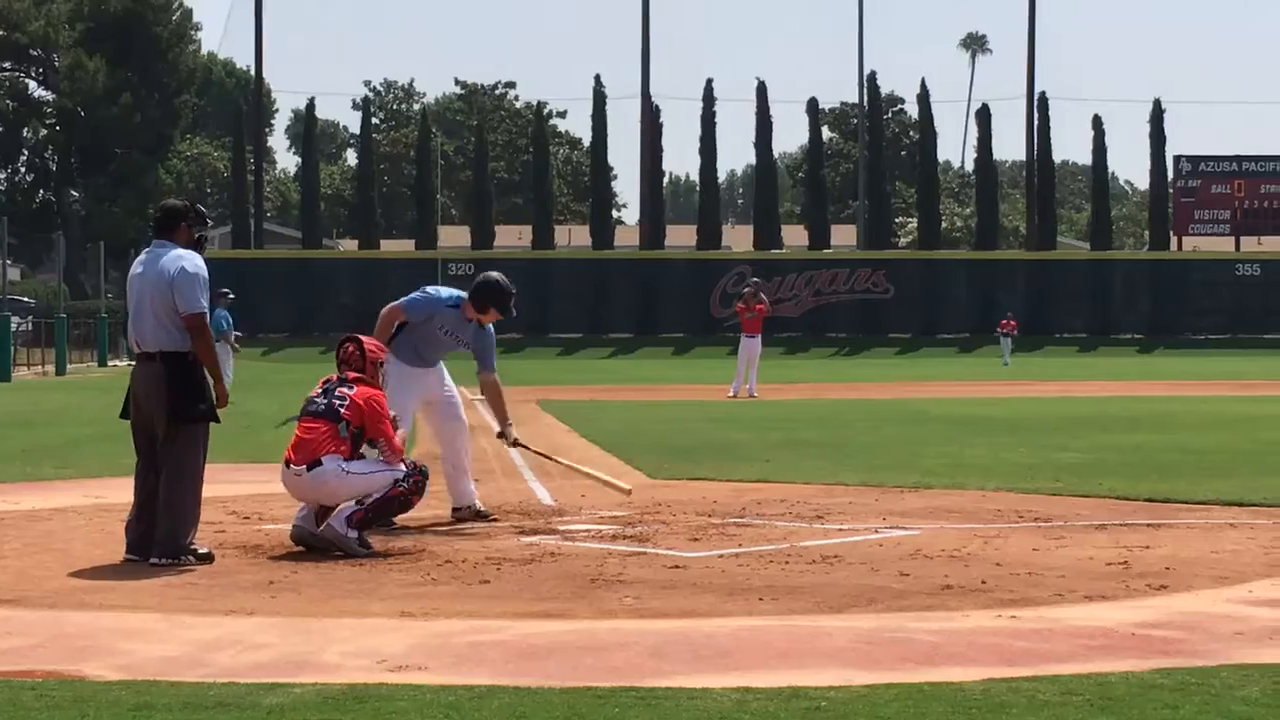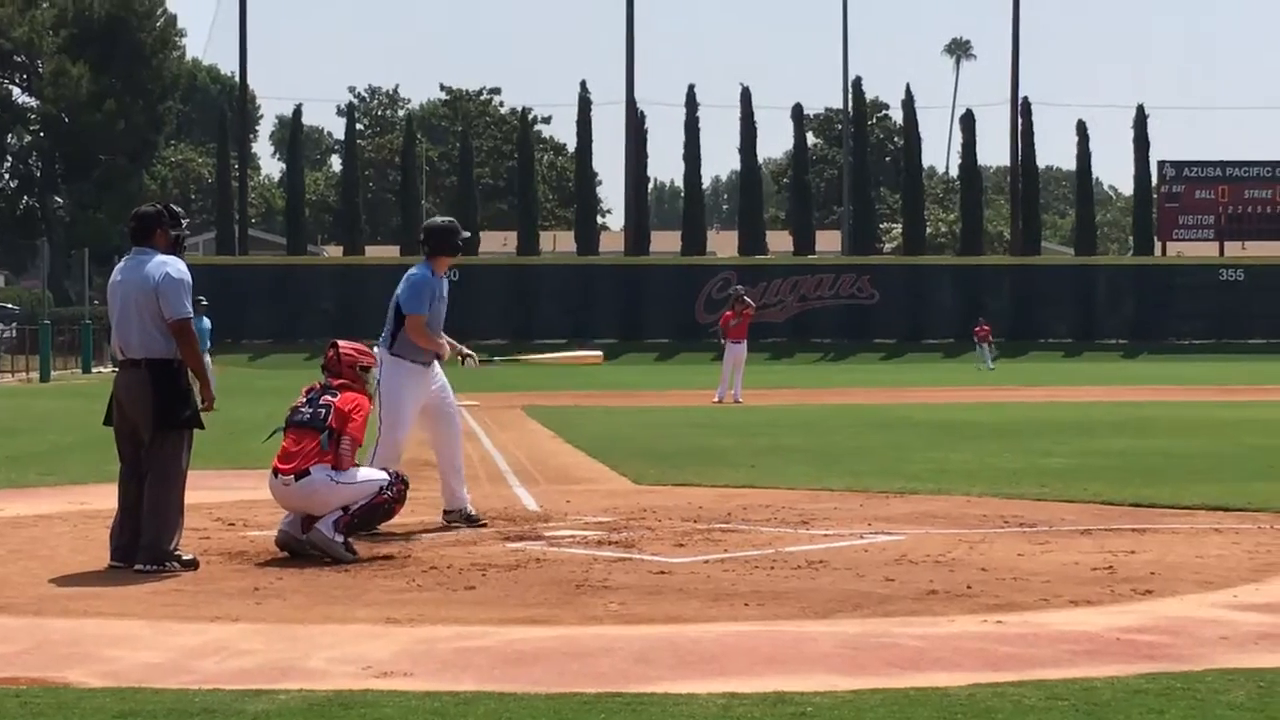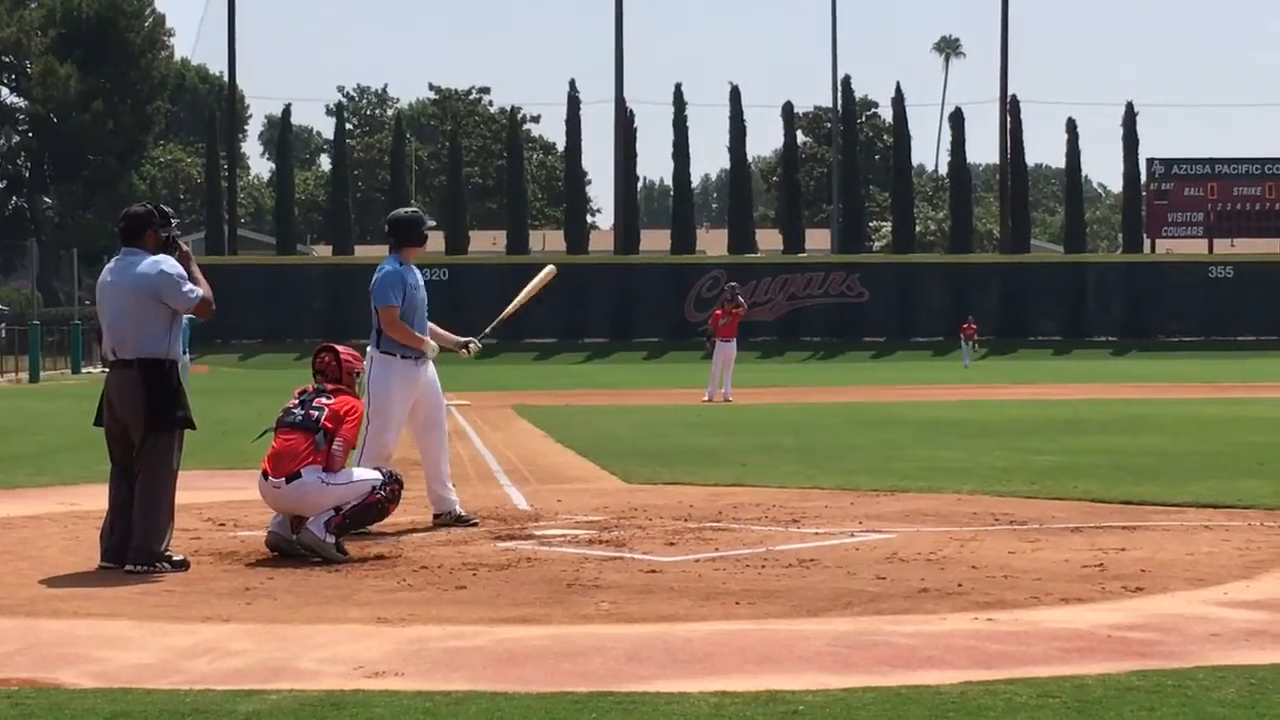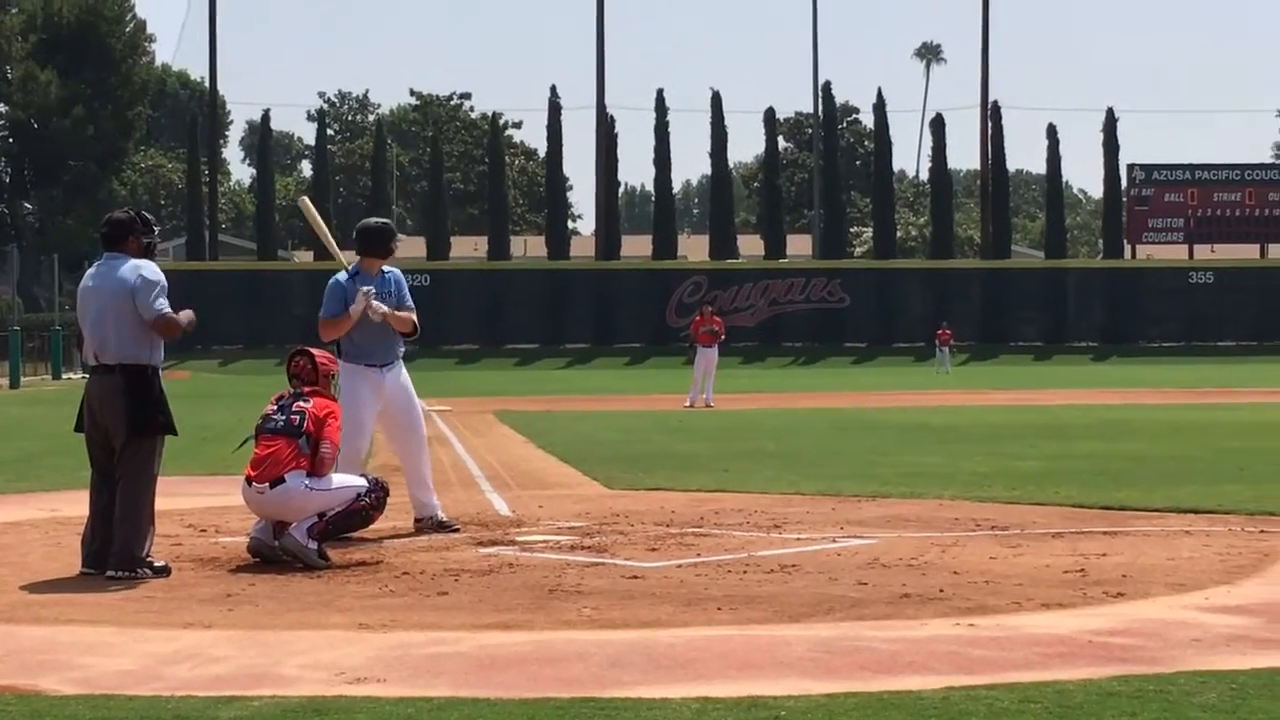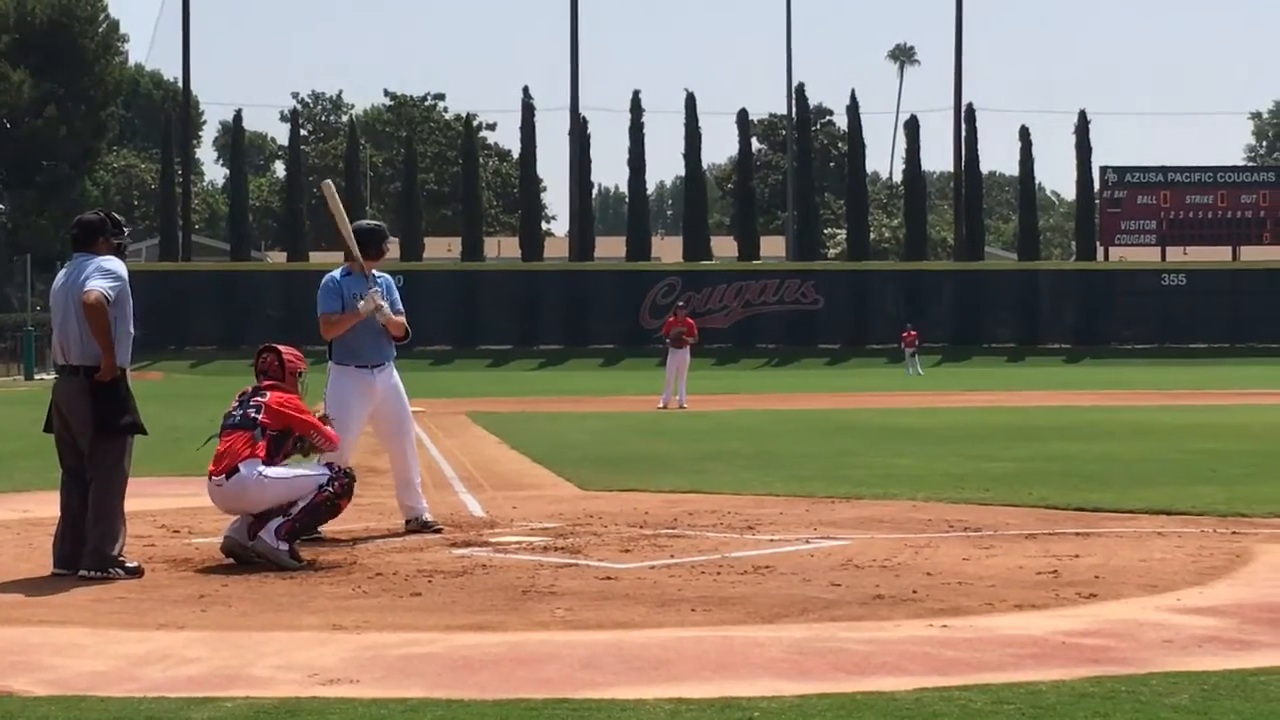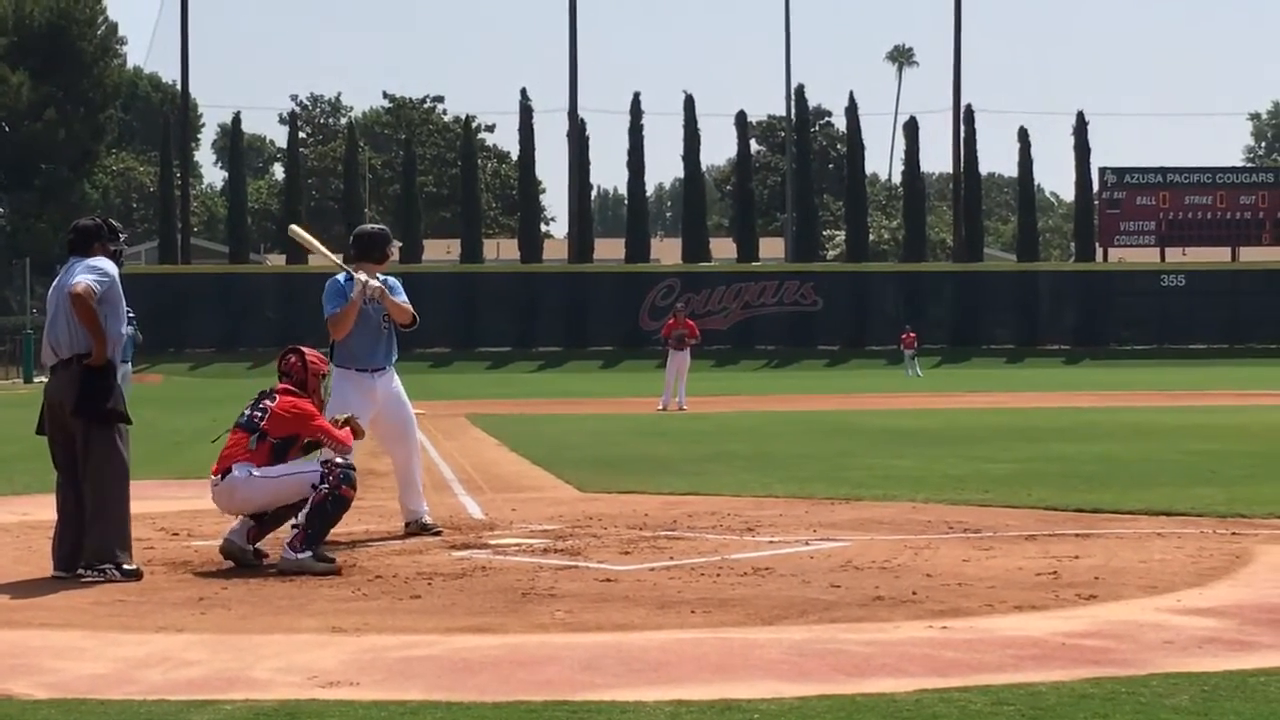
dt=0.7s
person 1, frame 1
left shoulder: (139, 265)
right shoulder: (187, 262)
left elbow: (145, 319)
right elbow: (197, 327)
right wrist: (218, 381)
left hip: (144, 370)
right hip: (177, 372)
left knee: (149, 461)
right knee: (182, 463)
left ankle: (140, 542)
right ankle: (173, 546)
person 1, frame 2
left shoulder: (119, 272)
right shoulder: (170, 268)
left elbow: (124, 326)
right elbow: (182, 331)
right wrist: (205, 383)
left hip: (126, 377)
right hip: (162, 379)
left knee: (133, 467)
right knee: (166, 469)
left ankle: (125, 548)
right ankle: (157, 553)
person 1, frame 3
left shoulder: (108, 273)
right shoulder: (161, 268)
left elbow: (123, 319)
right elbow: (206, 306)
right wrist: (190, 265)
left hip: (117, 378)
right hip: (153, 379)
left knee: (123, 467)
right knee: (156, 469)
left ankle: (115, 549)
right ankle: (147, 553)
person 1, frame 4
left shoulder: (89, 278)
right shoulder: (143, 271)
left elbow: (89, 328)
right elbow: (164, 324)
right wrist: (187, 318)
left hip: (97, 382)
right hip: (134, 384)
left knee: (104, 474)
right knee: (136, 475)
left ankle: (96, 555)
right ankle: (129, 559)
person 1, frame 5
left shoulder: (61, 278)
right shoulder: (108, 267)
left elbow: (66, 327)
right elbow: (93, 302)
right wrist: (109, 356)
left hip: (66, 383)
right hip: (100, 384)
left knee: (75, 474)
right knee: (107, 473)
left ankle: (69, 555)
right ankle: (101, 558)
person 1, frame 6
left shoulder: (61, 278)
right shoulder: (100, 267)
right elbow: (80, 294)
right wrist: (101, 339)
left hip: (59, 381)
right hip: (89, 380)
left knee: (72, 474)
right knee: (109, 471)
left ankle: (69, 558)
right ankle: (104, 559)
person 2, frame 1
left shoulder: (483, 332)
right shoulder: (436, 300)
left elbow: (488, 380)
right elbow: (389, 315)
left wrist: (506, 424)
left hip: (433, 371)
right hip: (399, 367)
left knee: (457, 430)
left ankle: (465, 503)
person 2, frame 2
left shoulder: (440, 279)
right shoulder: (419, 279)
right elbow: (415, 330)
left wrist: (458, 348)
right wrist: (442, 348)
left hip: (428, 368)
right hip: (398, 367)
left knee: (450, 431)
right knee: (392, 439)
left ankle: (457, 506)
person 2, frame 3
left shoulder: (412, 271)
right shoulder: (390, 272)
right elbow: (390, 324)
left wrist: (455, 341)
right wrist: (426, 344)
left hip: (421, 366)
right hip: (390, 367)
left knee: (435, 435)
right knee: (379, 440)
left ankle: (446, 507)
person 2, frame 4
left shoulder: (395, 277)
right shoulder: (341, 283)
left elbow: (412, 326)
right elbow: (326, 333)
left wrist: (386, 312)
right wrist: (355, 311)
left hip: (394, 372)
right hip: (357, 376)
left knee: (414, 440)
right knee: (353, 448)
left ankle: (427, 511)
person 2, frame 5
left shoulder: (385, 282)
right shoulder: (334, 282)
left elbow: (402, 333)
right elbow: (328, 330)
left wrist: (387, 316)
right wrist: (362, 308)
left hip: (386, 375)
right hip: (348, 377)
left knee: (404, 444)
right knee: (336, 450)
left ankle: (416, 513)
person 2, frame 6
left shoulder: (390, 284)
right shoulder: (338, 285)
left elbow: (408, 319)
right elbow: (336, 332)
left wrist: (382, 293)
right wrist: (358, 295)
left hip: (386, 379)
right hip: (349, 380)
left knee: (407, 445)
left ankle: (416, 516)
person 3, frame 1
left shoulder: (326, 384)
right shoulder: (371, 395)
right elbow: (392, 455)
left wrist: (381, 427)
right wrist: (399, 436)
left hip: (291, 476)
right hip: (322, 476)
left knee: (350, 464)
right knee: (414, 476)
left ankle: (307, 523)
right ankle: (346, 526)
person 3, frame 2
left shoulder: (310, 393)
right shoulder: (356, 400)
right elbow: (345, 458)
left hip: (278, 485)
right hip: (311, 485)
right knee: (395, 485)
left ankle: (293, 529)
right ankle: (332, 529)
person 3, frame 3
left shoulder: (301, 396)
right shoulder: (351, 404)
left elbow: (293, 446)
right elbow: (337, 458)
right wrist: (333, 490)
left hip: (268, 487)
right hip: (302, 488)
right knee: (389, 484)
left ankle: (282, 529)
right ankle: (323, 530)
person 3, frame 4
left shoulder: (276, 403)
right shoulder: (326, 405)
left elbow: (274, 453)
right elbow: (326, 458)
right wrist: (315, 482)
left hip: (251, 494)
right hip: (286, 493)
right knee: (375, 492)
left ankle: (264, 534)
right ankle: (306, 535)
person 3, frame 5
left shoulder: (244, 399)
right shoulder: (286, 400)
right elbow: (330, 442)
left wrist: (294, 445)
right wrist: (323, 427)
left hip: (218, 490)
right hip: (246, 482)
left knee: (288, 485)
right knee: (341, 480)
left ankle: (239, 535)
right ankle: (277, 538)
person 3, frame 6
left shoulder: (270, 399)
right shoulder: (298, 405)
right elbow: (343, 446)
left wrist: (319, 440)
right wrist: (344, 427)
left hip: (226, 486)
right hip: (243, 482)
left knee: (298, 489)
right knee: (341, 474)
left ankle: (240, 537)
right ankle: (300, 552)
